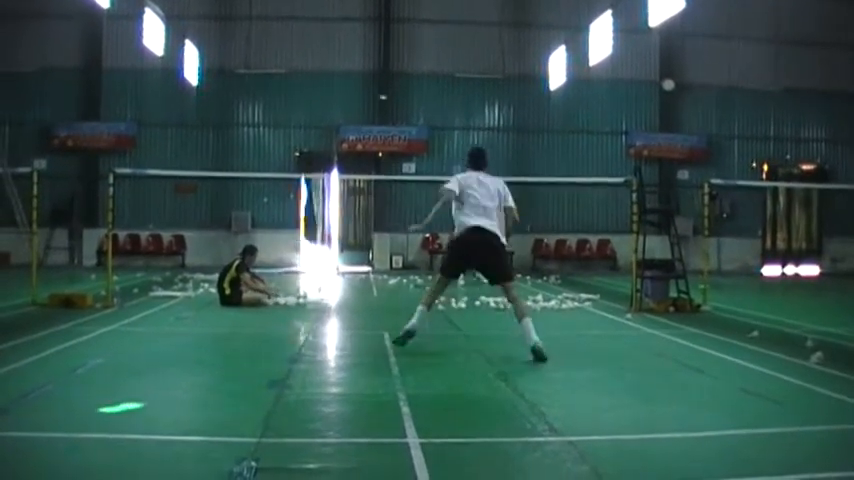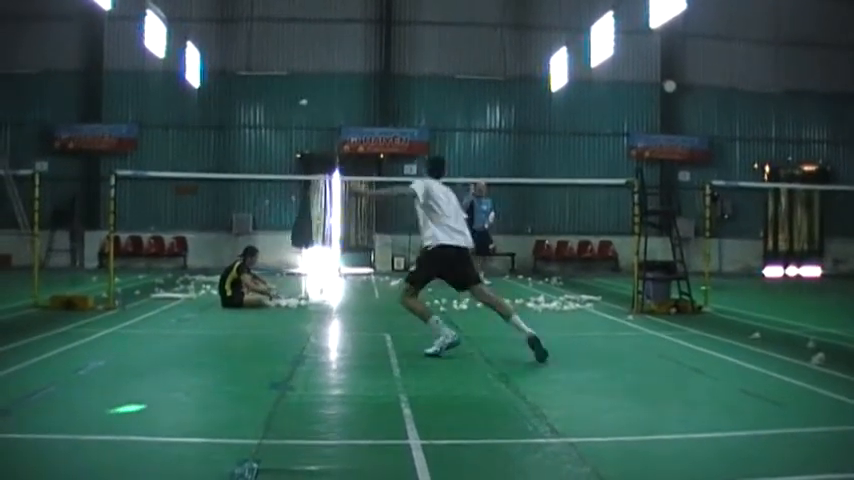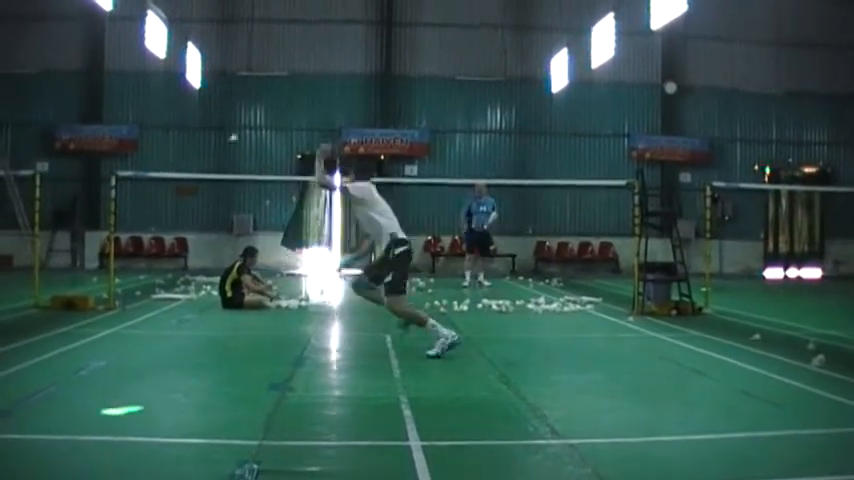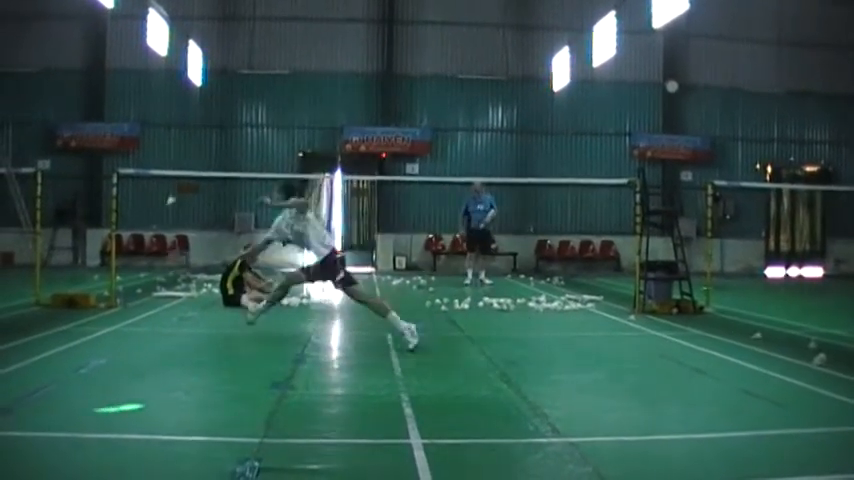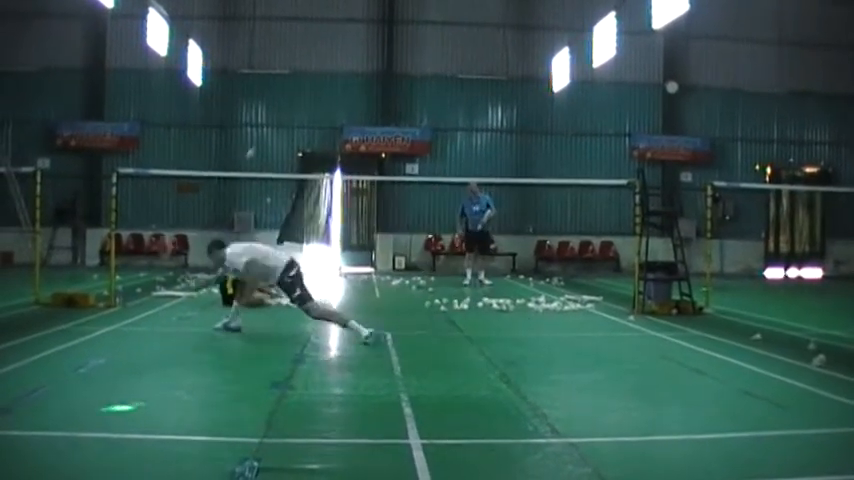
dt=0.2s
person 1, frame 1
left shoulder: (460, 179)
right shoulder: (499, 184)
left elbow: (446, 198)
right elbow: (513, 217)
left wrist: (425, 223)
right wrist: (502, 238)
left hip: (465, 236)
right hip: (492, 239)
left knee: (440, 284)
right knee: (510, 291)
left ankle: (414, 324)
right ankle: (534, 342)
person 1, frame 2
left shoulder: (424, 184)
right shoulder: (448, 192)
left elbow: (401, 192)
right elbow: (462, 221)
left wrist: (367, 192)
left hip: (437, 249)
right hip: (460, 248)
left knee: (408, 296)
right knee: (485, 296)
left ankle: (445, 335)
right ankle: (528, 334)
person 1, frame 3
left shoulder: (363, 188)
right shoulder: (360, 201)
left elbow: (323, 182)
right elbow: (371, 242)
left wrist: (320, 159)
right wrist: (356, 255)
left hip: (396, 248)
right hip: (391, 249)
left knee: (394, 305)
right knee: (358, 285)
left ankle: (445, 335)
right ankle: (407, 314)
person 1, frame 4
left shoulder: (295, 212)
right shoulder: (280, 224)
left elbow: (305, 203)
right elbow: (259, 246)
left wrist: (278, 204)
left hip: (330, 258)
right hip: (320, 262)
left knee: (359, 294)
right knee: (289, 279)
left ankle: (405, 328)
right ankle: (257, 312)
person 1, frame 5
left shoulder: (232, 255)
right shoulder: (231, 254)
left hip: (286, 272)
right hip: (281, 269)
left knee: (313, 310)
right knee: (246, 282)
left ankle: (362, 331)
right ankle: (232, 320)
